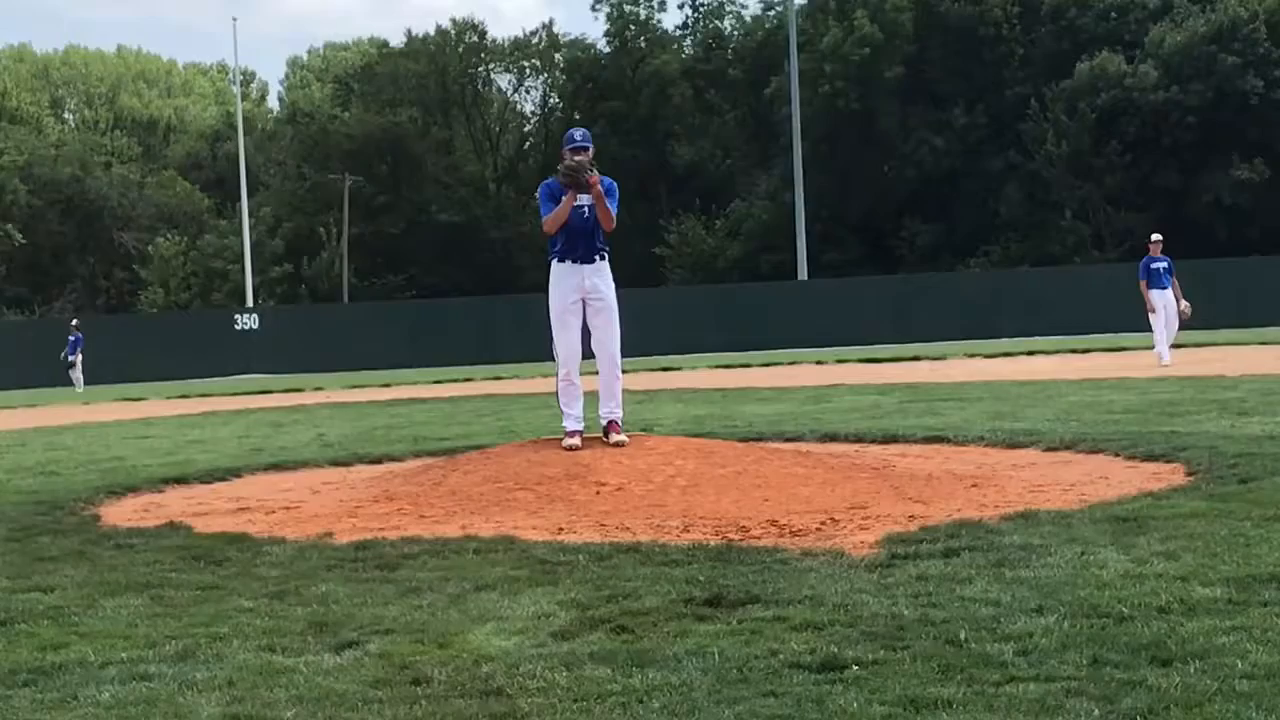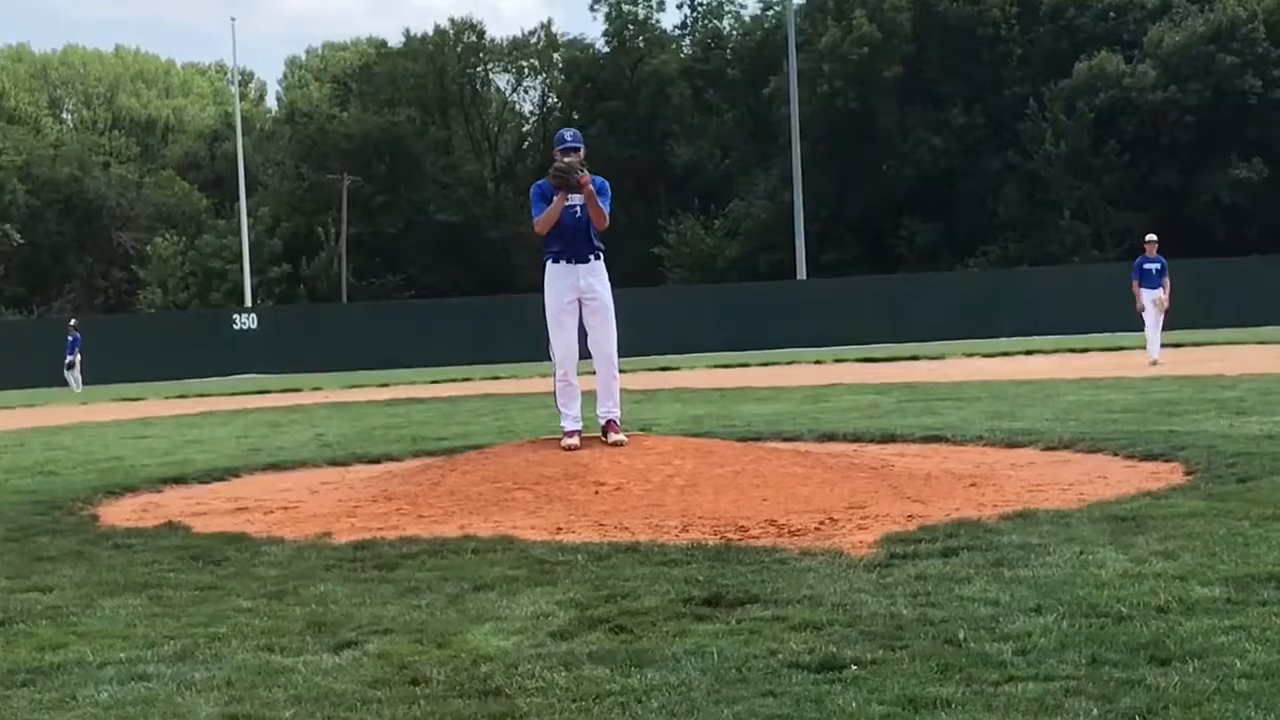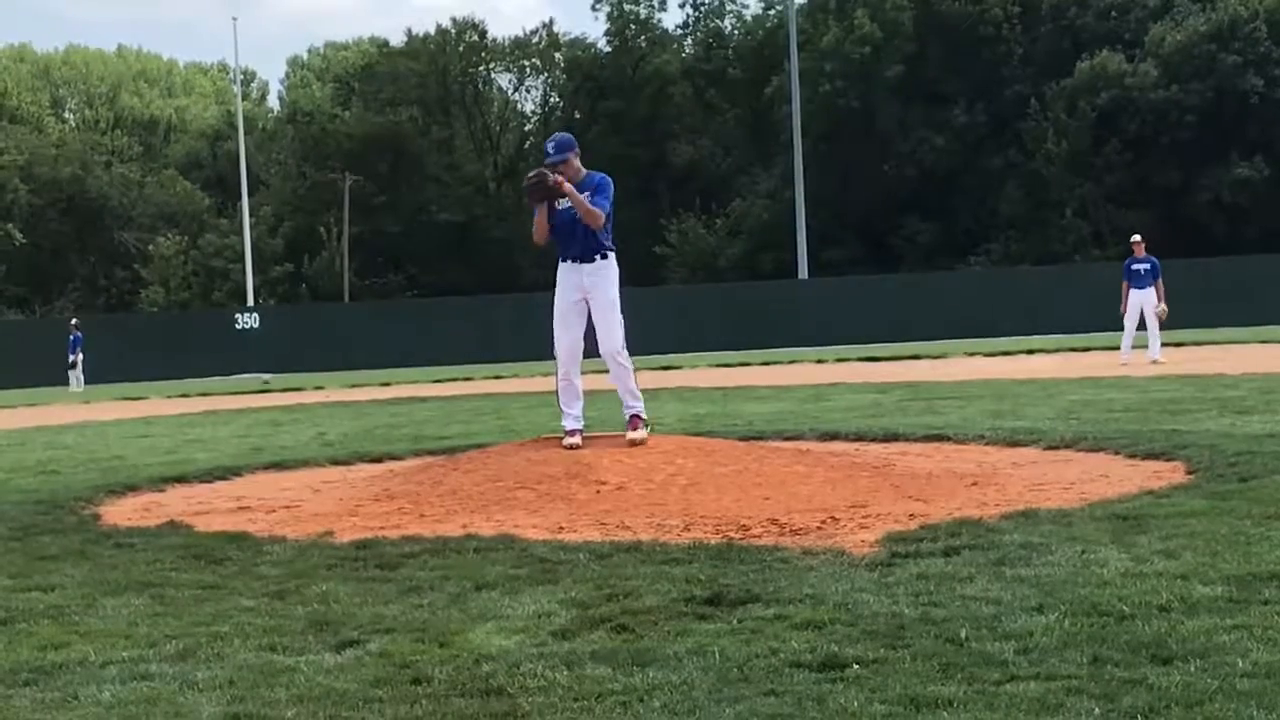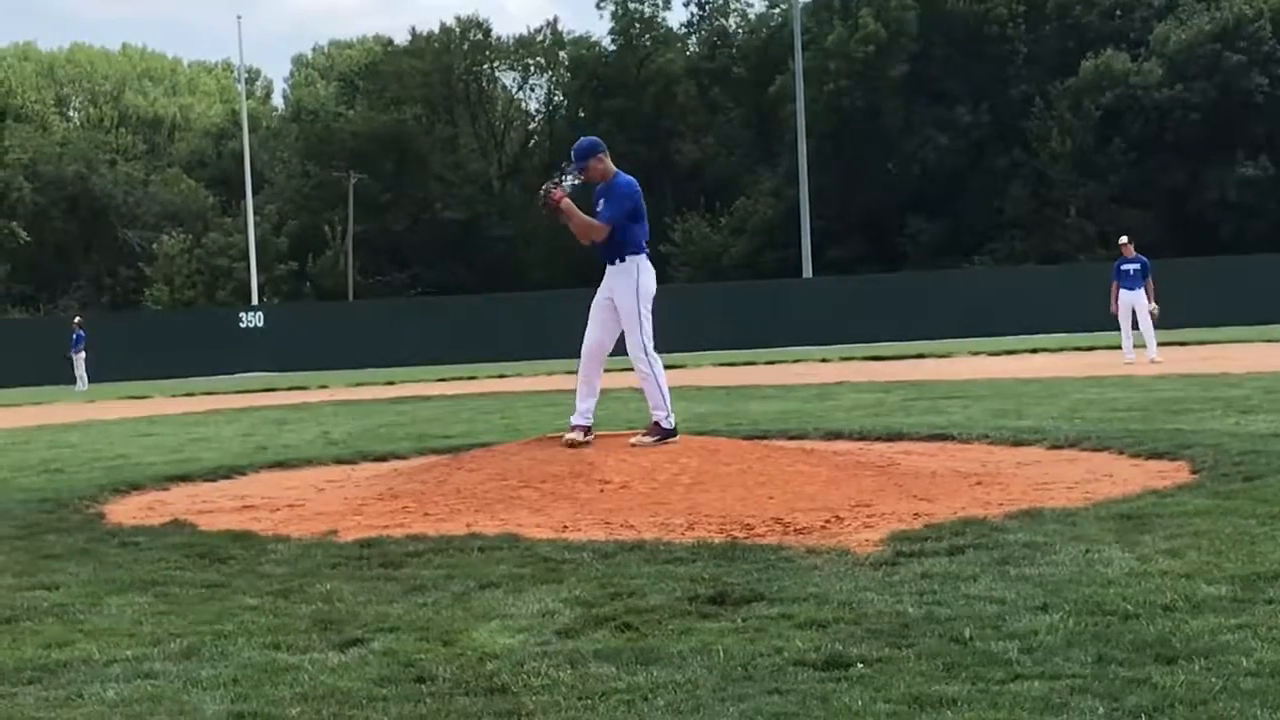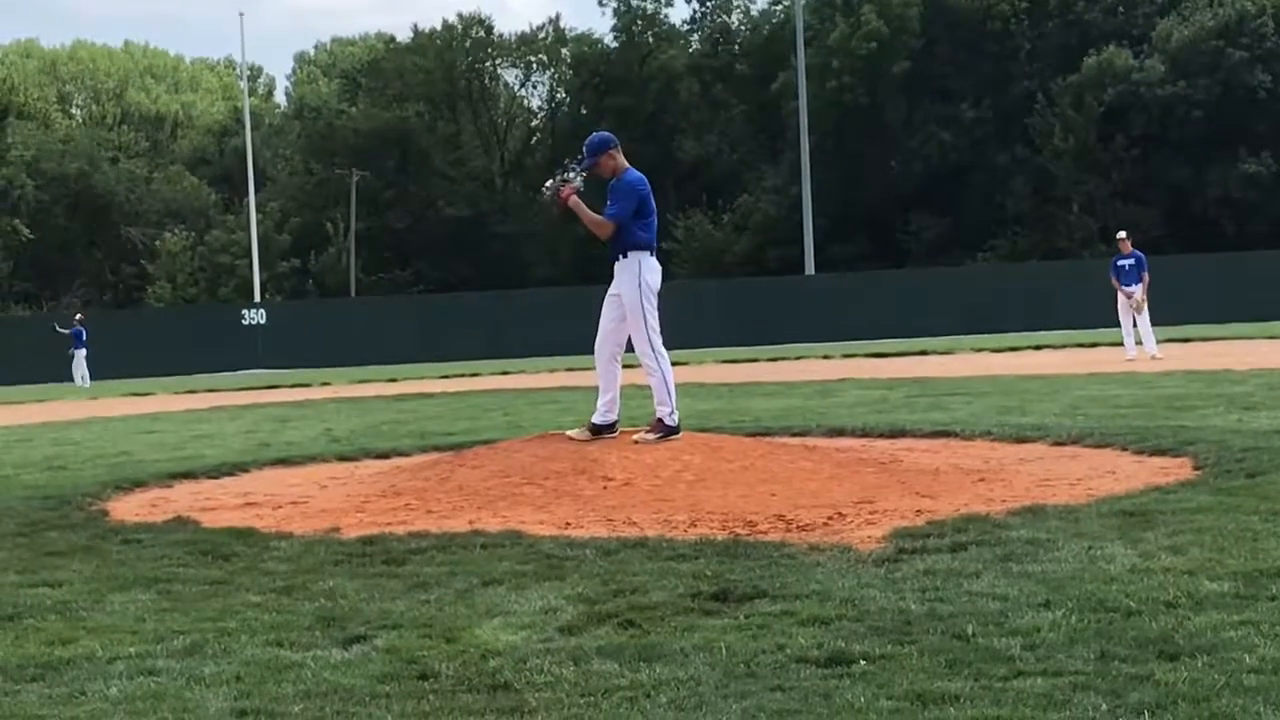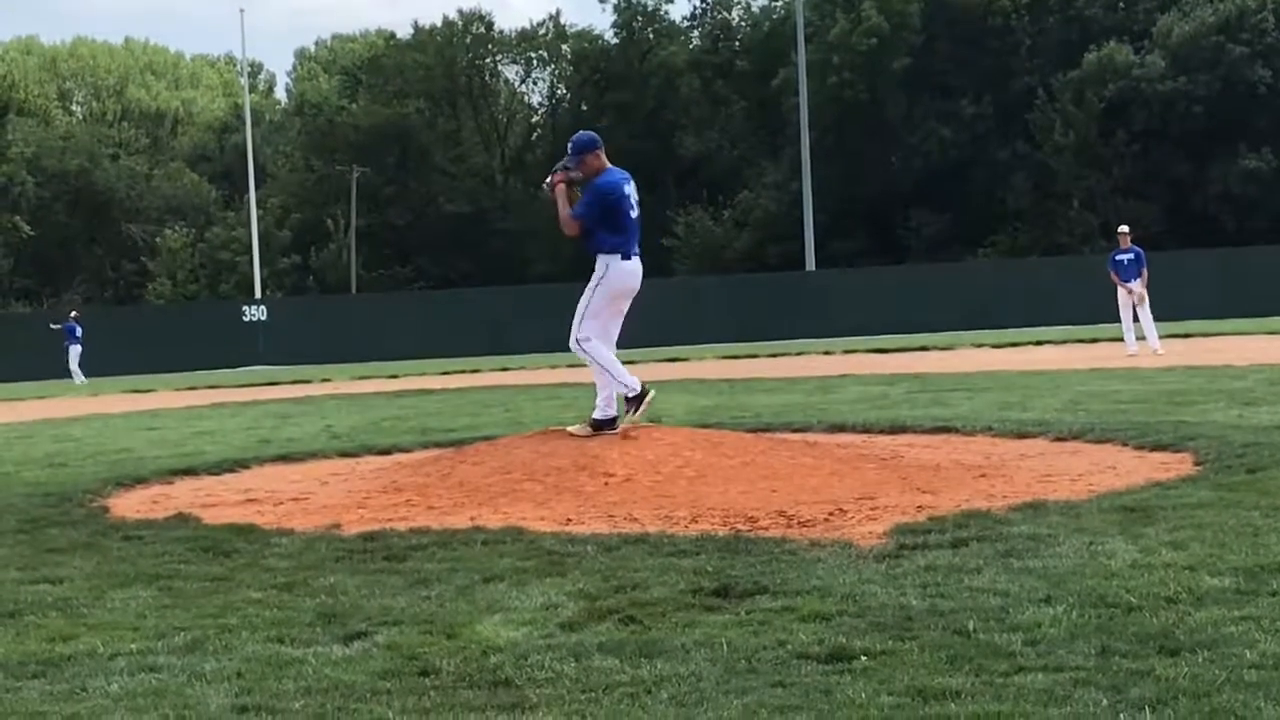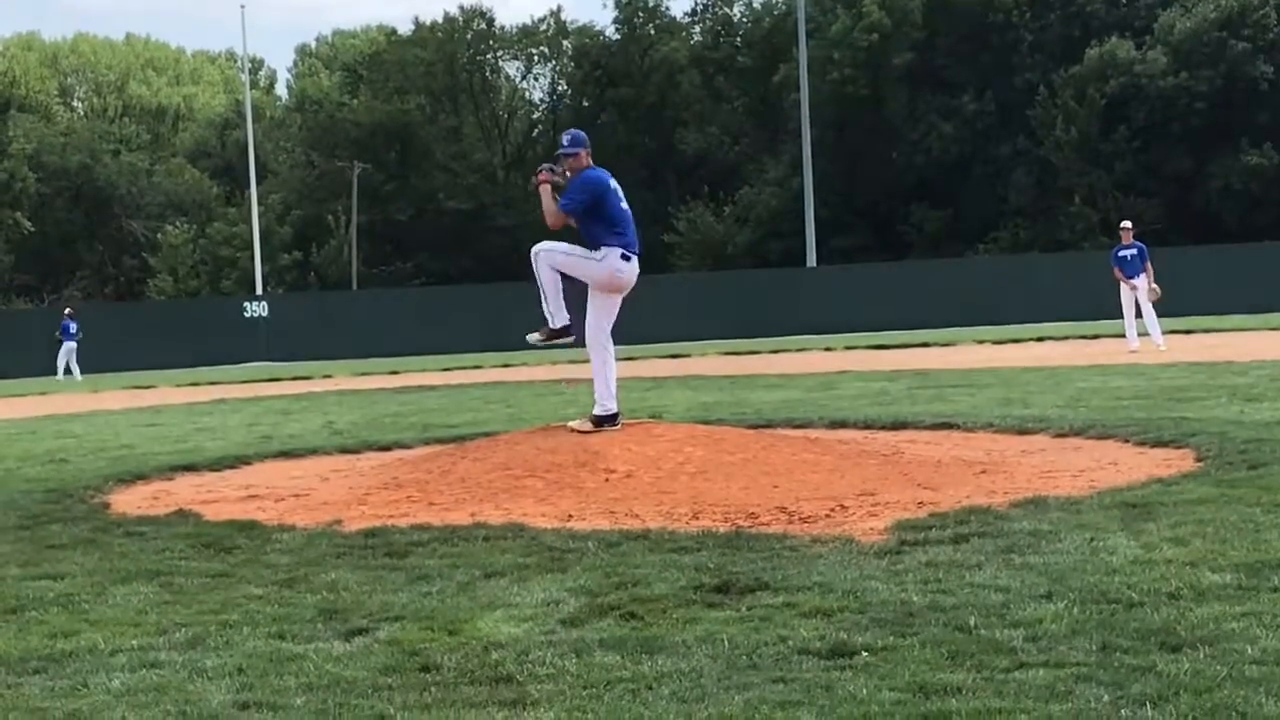
dt=0.4s
person 1, frame 1
left shoulder: (607, 185)
right shoulder: (551, 187)
left elbow: (609, 224)
right elbow: (549, 226)
left wrist: (597, 193)
right wrist: (572, 194)
left hip: (598, 270)
right hip: (564, 272)
left knee: (609, 350)
right knee: (566, 354)
left ankle: (611, 420)
right ankle: (572, 425)
person 1, frame 2
left shoulder: (598, 184)
right shoulder: (542, 188)
left elbow: (602, 223)
right elbow: (540, 228)
left wrist: (588, 193)
right wrist: (562, 194)
left hip: (593, 269)
right hip: (558, 273)
left knee: (605, 349)
right knee: (564, 355)
left ankle: (610, 420)
right ankle: (571, 425)
person 1, frame 3
left shoulder: (600, 182)
left elbow: (596, 220)
right elbow: (540, 238)
left wrist: (570, 192)
right wrist: (541, 203)
left hip: (601, 269)
right hip: (568, 272)
left knee: (612, 346)
right knee: (565, 353)
left ankle: (636, 413)
right ankle: (572, 424)
person 1, frame 4
left shoulder: (624, 186)
right shoulder: (602, 191)
left elbow: (599, 233)
right elbow: (587, 238)
left wrist: (567, 205)
right wrist: (563, 211)
left hip: (633, 271)
right hip: (613, 273)
left knee: (641, 350)
right knee: (592, 350)
left ankle: (665, 423)
right ankle: (582, 421)
person 1, frame 5
left shoulder: (631, 182)
right shoulder: (620, 184)
left elbow: (605, 230)
right elbow: (606, 227)
left wrist: (574, 202)
right wrist: (574, 204)
left hip: (637, 267)
right hip: (624, 270)
left knee: (648, 346)
right knee: (606, 346)
left ankle: (668, 420)
right ankle: (605, 420)
person 1, frame 6
left shoulder: (602, 186)
right shoulder: (622, 178)
left elbow: (571, 228)
left wrist: (561, 189)
right wrist: (573, 187)
left hip: (613, 267)
right hip: (629, 266)
left knee: (584, 337)
right knee: (601, 342)
left ankle: (634, 391)
right ankle: (605, 416)
person 1, frame 7
left shoulder: (587, 179)
right shoulder: (601, 178)
left elbow: (554, 221)
right elbow: (579, 218)
left wrist: (544, 186)
right wrist: (554, 193)
left hip: (608, 261)
right hip: (624, 266)
left knee: (542, 251)
right knee: (597, 336)
left ankle: (559, 326)
right ankle: (606, 412)
